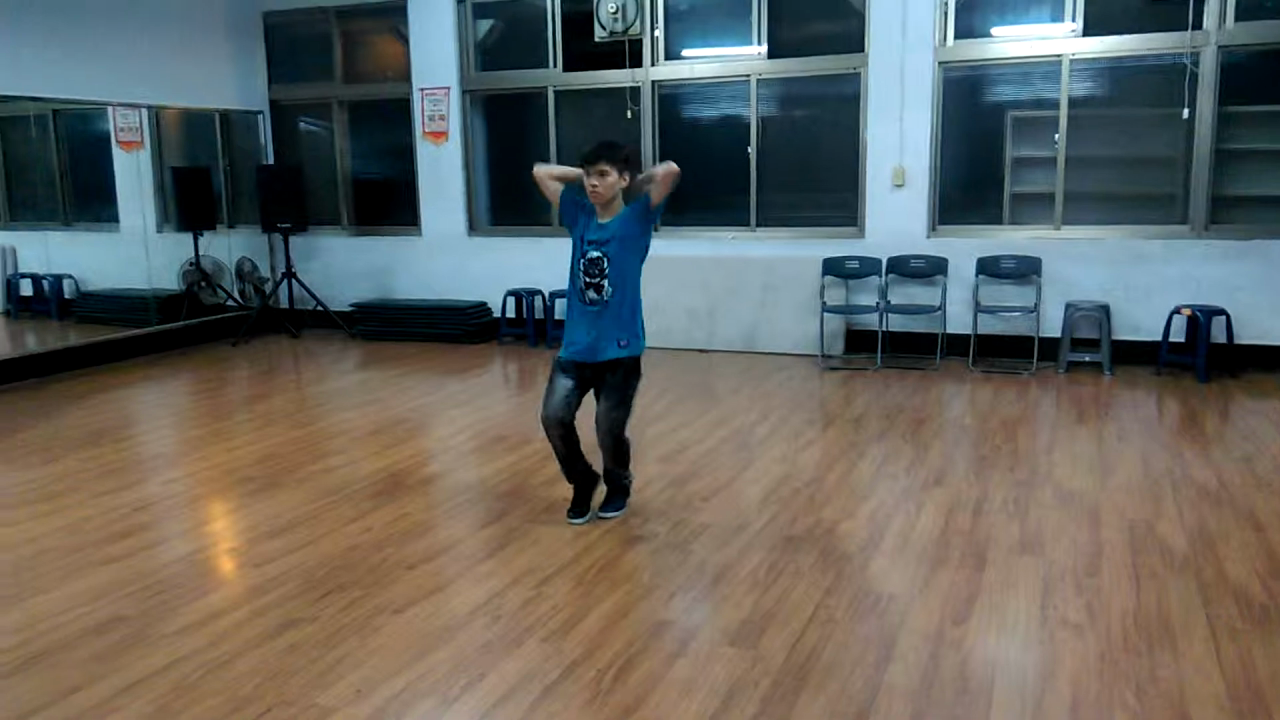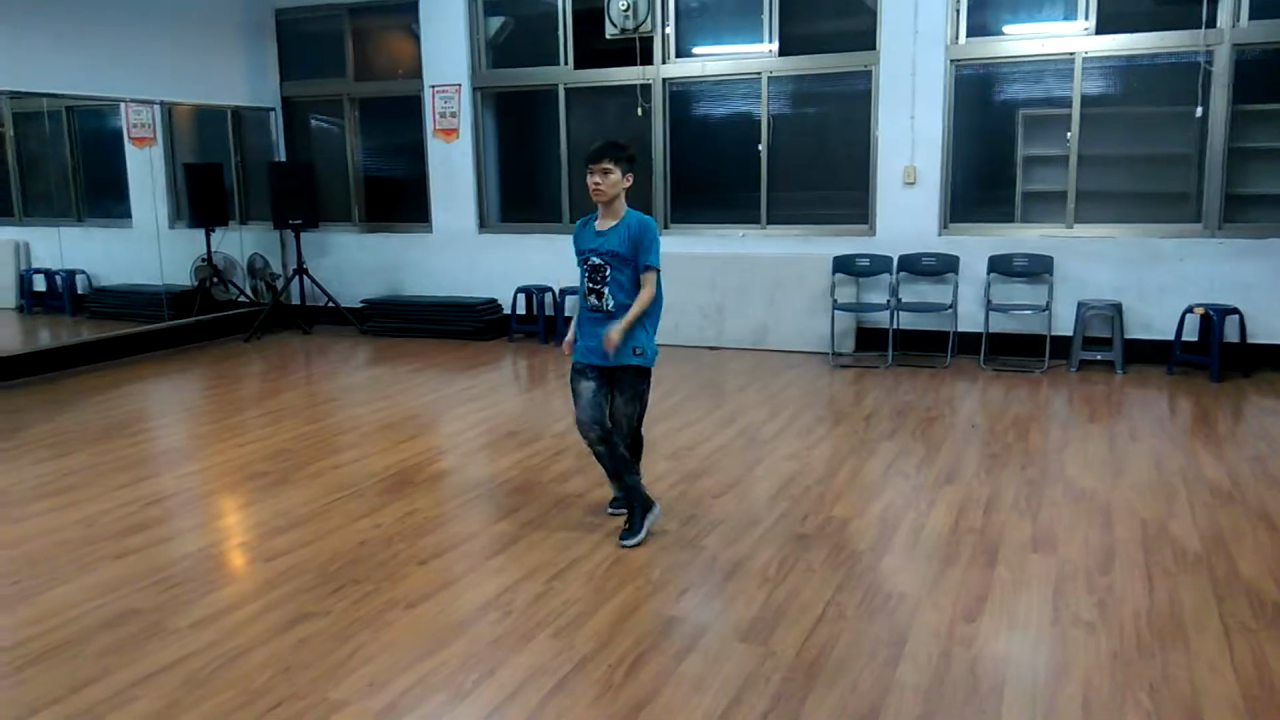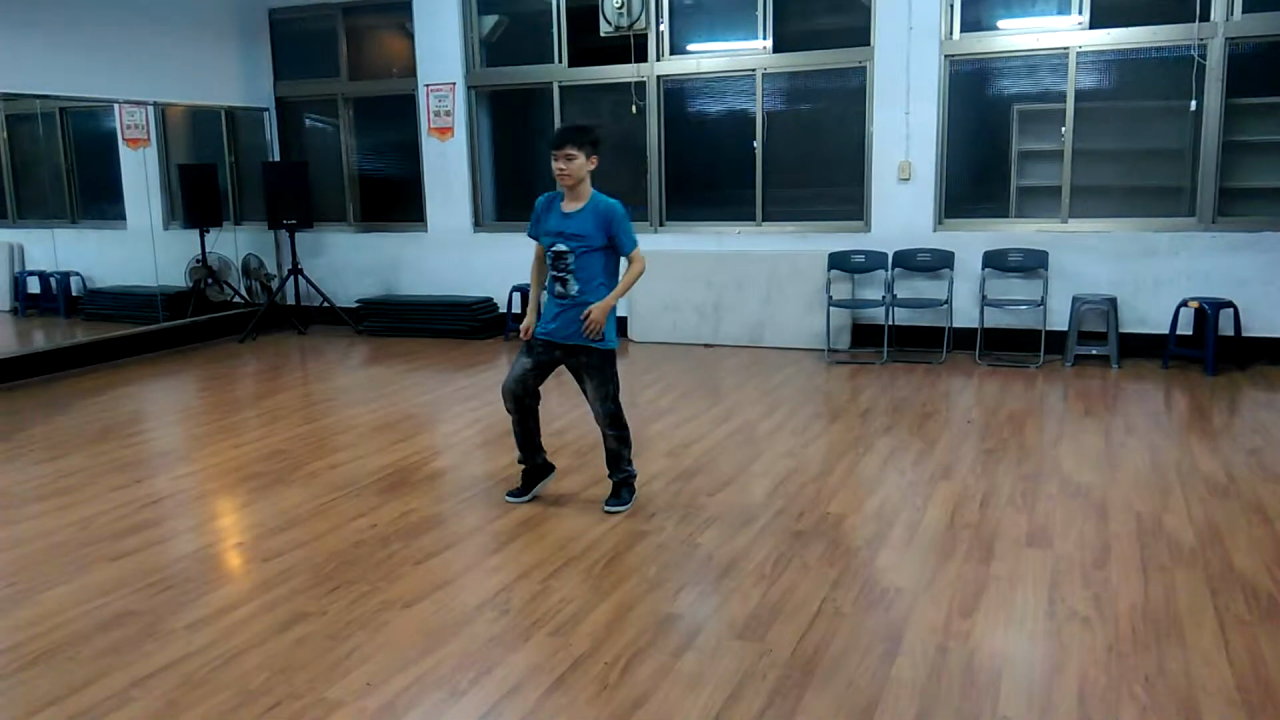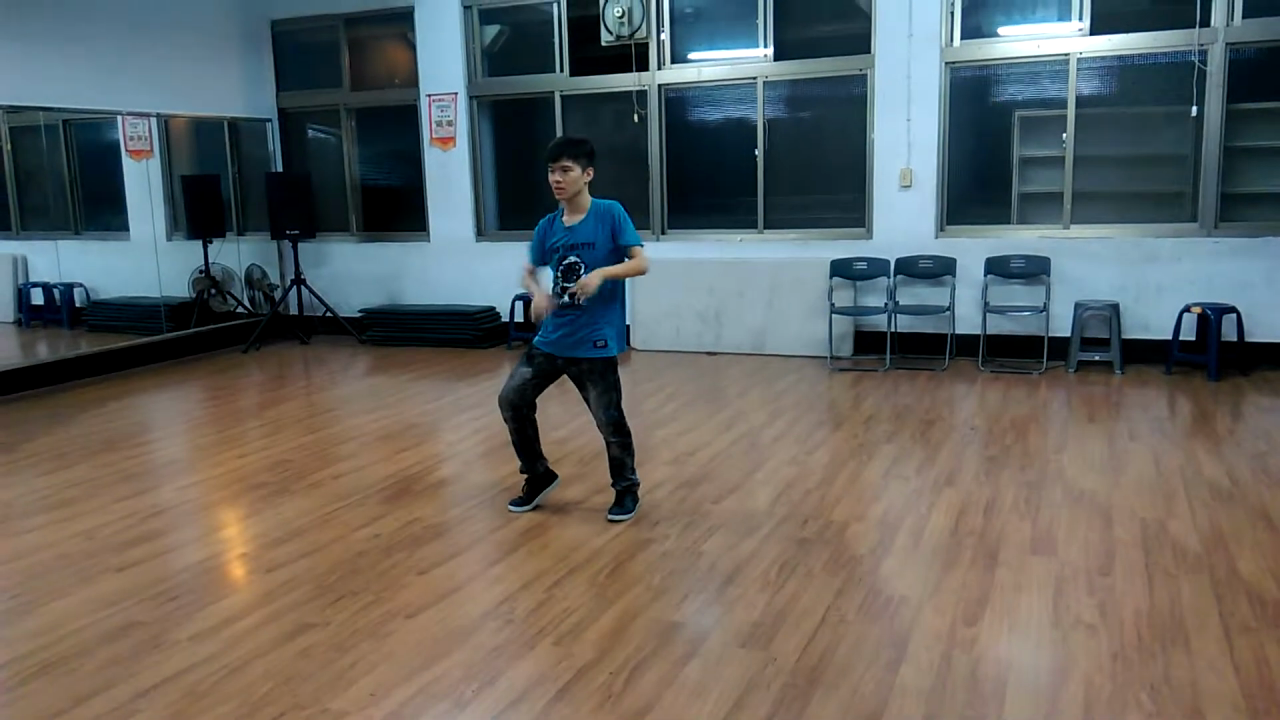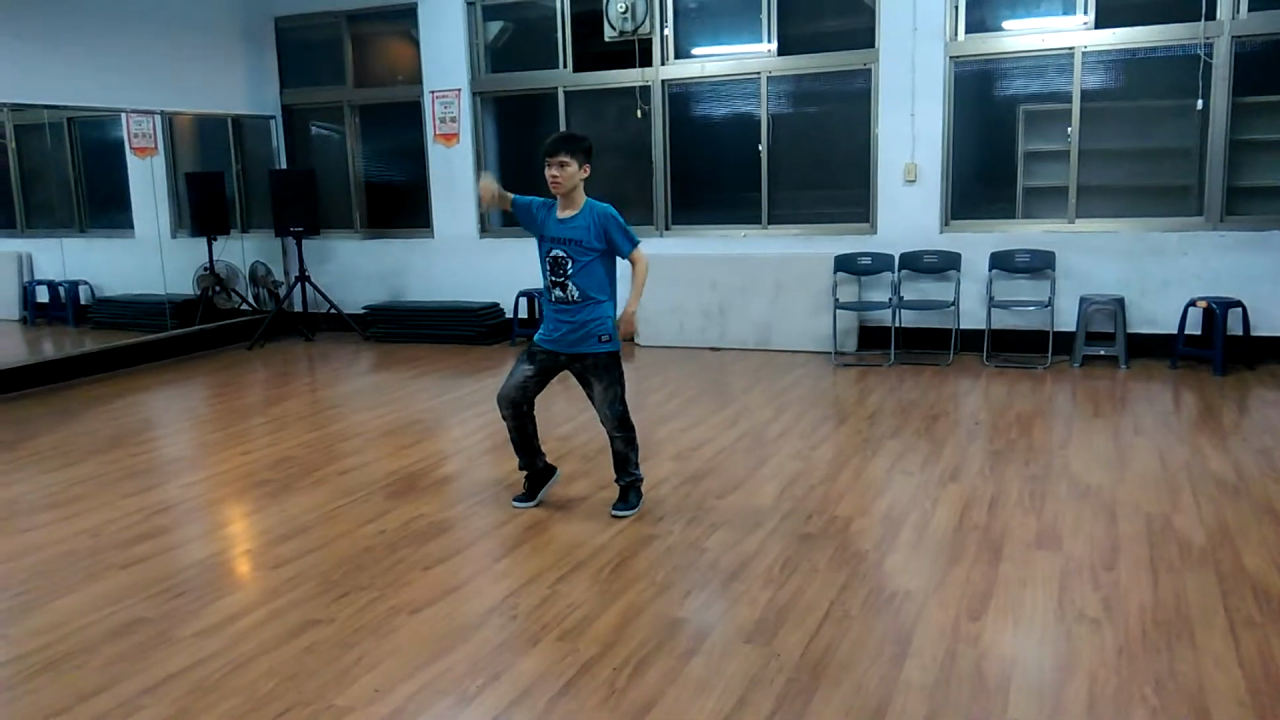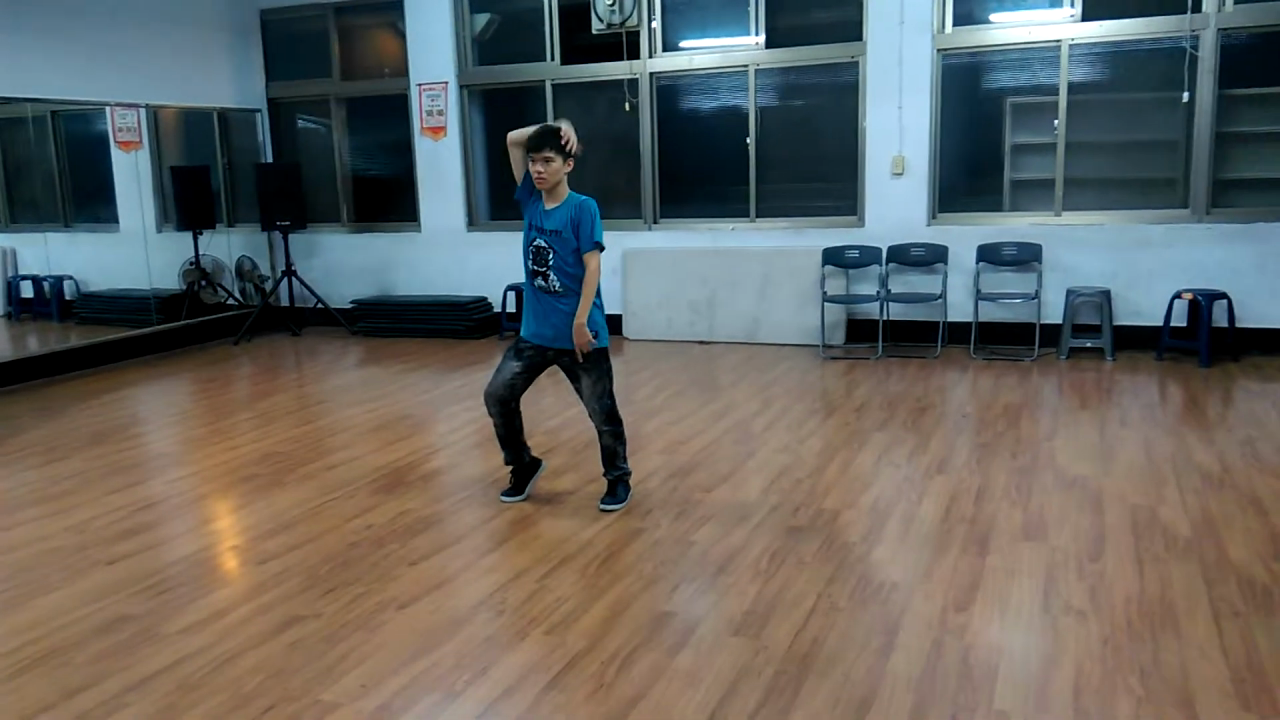
dt=0.5s
person 1, frame 1
left shoulder: (637, 218)
right shoulder: (579, 213)
left elbow: (670, 173)
right elbow: (542, 174)
left wrist: (646, 179)
right wrist: (583, 172)
left hip: (619, 344)
right hip: (576, 343)
left knee: (609, 428)
right knee: (554, 417)
left ankle: (618, 486)
right ankle: (582, 484)
person 1, frame 2
left shoulder: (642, 227)
right shoulder: (583, 228)
left elbow: (649, 289)
left wrist: (622, 326)
right wrist: (574, 327)
left hip: (631, 347)
right hip: (588, 347)
left knee: (625, 427)
right knee: (591, 425)
left ankle: (627, 486)
right ankle: (639, 503)
person 1, frame 3
left shoulder: (608, 210)
right shoulder: (544, 206)
left elbow: (637, 264)
left wrist: (605, 306)
right wrist: (532, 311)
left hip: (590, 331)
right hip: (549, 326)
left knee: (605, 411)
right knee: (515, 390)
left ankle: (624, 479)
right ankle: (536, 467)
person 1, frame 4
left shoulder: (610, 213)
right shoulder: (548, 225)
left elbow: (641, 262)
right elbow: (529, 272)
left wrist: (601, 273)
right wrist: (537, 292)
left hip: (595, 341)
right hip: (551, 337)
left knee: (609, 419)
right knee: (512, 399)
left ankle: (627, 488)
right ankle: (538, 476)
person 1, frame 5
left shoulder: (603, 216)
right shoulder: (540, 211)
left elbow: (640, 260)
right elbow: (499, 199)
left wrist: (630, 309)
right wrist: (489, 189)
left hip: (596, 338)
right hip: (551, 335)
left knee: (613, 416)
right knee: (511, 398)
left ankle: (631, 484)
right ankle: (539, 472)
person 1, frame 6
left shoulder: (583, 208)
right shoulder: (531, 199)
left elbow: (592, 268)
right elbow: (513, 141)
left wrist: (581, 322)
right wrist: (552, 127)
left hip: (579, 333)
right hip: (535, 332)
left knee: (601, 411)
right knee: (497, 395)
left ankle: (618, 479)
right ankle: (524, 467)
